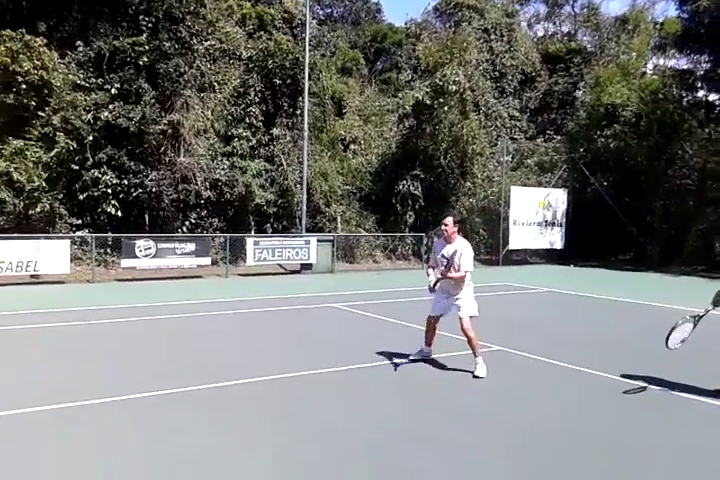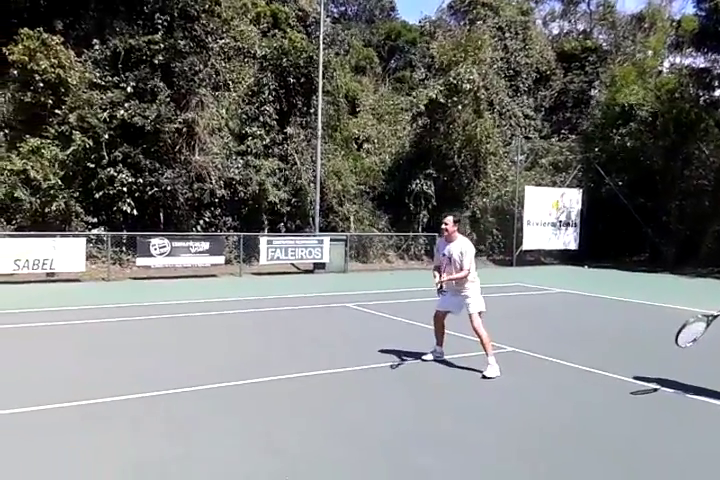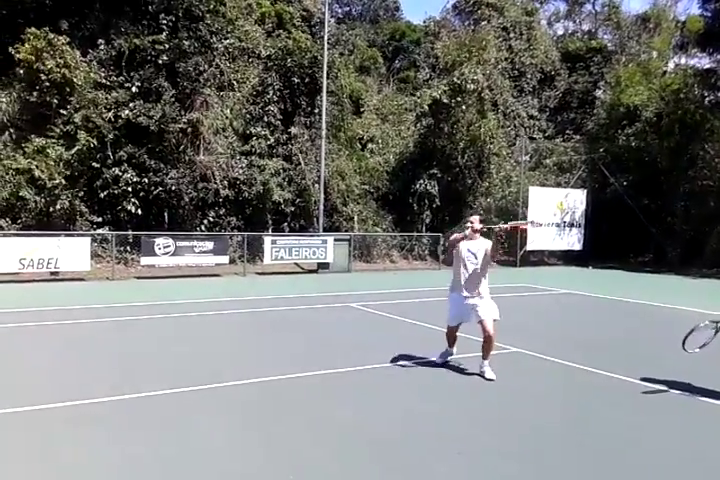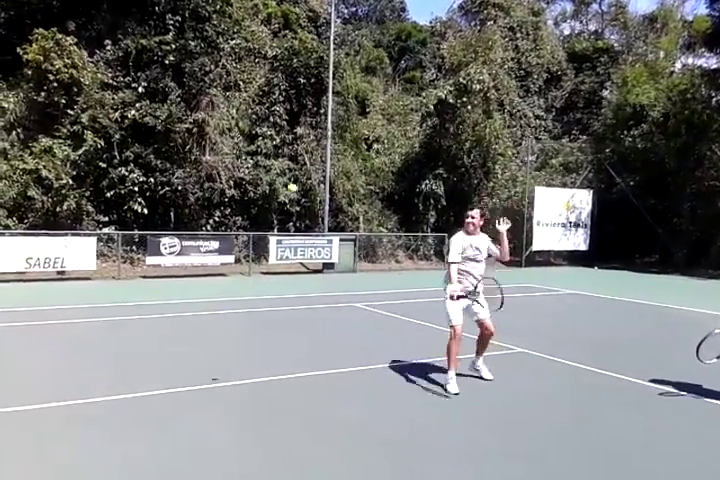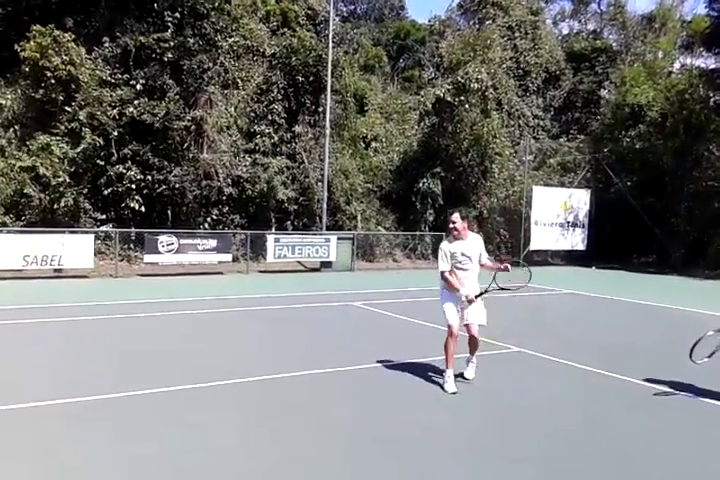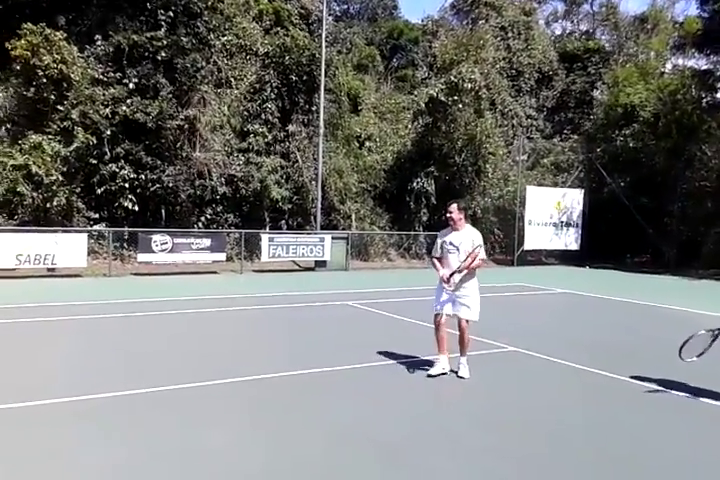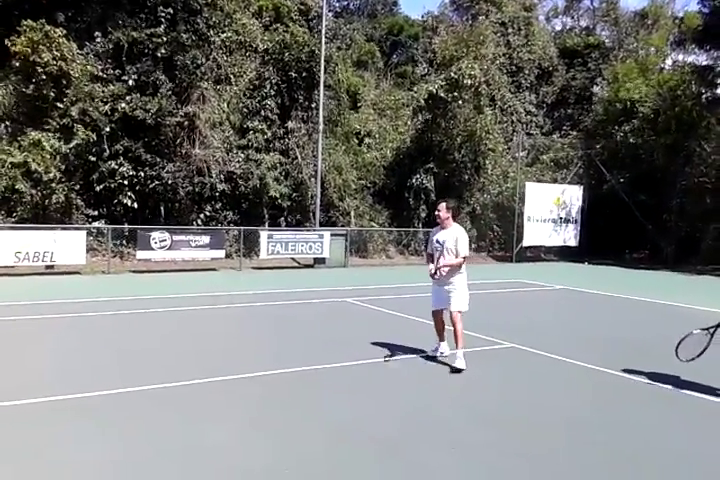
dt=0.4s
person 1, frame 1
left shoulder: (464, 247)
right shoulder: (438, 244)
left elbow: (463, 274)
right elbow: (432, 266)
left wrist: (450, 276)
right wrist: (431, 276)
left hip: (462, 292)
right hip: (442, 291)
left knee: (466, 327)
right knee: (430, 321)
left ankle: (480, 363)
right ankle: (426, 350)
person 1, frame 2
left shoulder: (465, 246)
right shoulder: (440, 243)
left elbow: (465, 273)
right elbow: (437, 266)
left wrist: (448, 278)
right wrist: (437, 278)
left hip: (469, 289)
right hip: (450, 289)
left knee: (477, 325)
right knee: (438, 317)
left ankle: (492, 364)
right ankle: (438, 351)
person 1, frame 3
left shoulder: (485, 244)
right shoulder: (459, 240)
left elbow: (492, 253)
right elbow: (450, 242)
right wrist: (466, 234)
left hip: (480, 295)
right hip: (458, 294)
left knee: (489, 333)
right knee: (451, 330)
left ankle: (485, 365)
right ankle: (450, 350)
person 1, frame 4
left shoulder: (485, 240)
right shoulder: (457, 239)
left elbow: (504, 257)
right elbow: (453, 265)
left wrist: (502, 233)
right wrist: (454, 286)
right hip: (456, 292)
left knee: (489, 330)
right knee: (456, 332)
left ankle: (478, 363)
right ankle: (451, 376)
person 1, frame 5
left shoulder: (477, 240)
right shoulder: (446, 246)
left elbow: (483, 262)
right elbow: (445, 274)
left wrist: (499, 267)
right wrist: (462, 292)
left hip: (472, 294)
right hip: (452, 294)
left knee: (474, 334)
right knee: (453, 331)
left ankle: (471, 360)
right ankle: (449, 375)
person 1, frame 6
left shoulder: (474, 235)
right shoulder: (443, 235)
left elbow: (479, 261)
right elbow: (435, 258)
left wrist: (467, 266)
right wrist: (441, 271)
left hip: (466, 287)
right hip: (445, 286)
left knee: (463, 325)
right knee: (439, 320)
left ankle: (463, 362)
right ankle: (442, 361)
person 1, frame 7
left shoulder: (459, 233)
right shoulder: (434, 232)
left elbow: (461, 259)
right elbow: (429, 253)
left wrist: (444, 264)
right wrist: (431, 266)
left hip: (455, 281)
right hip: (438, 281)
left knee: (455, 316)
right knee: (436, 314)
left ankle: (459, 355)
right ankle: (442, 346)
